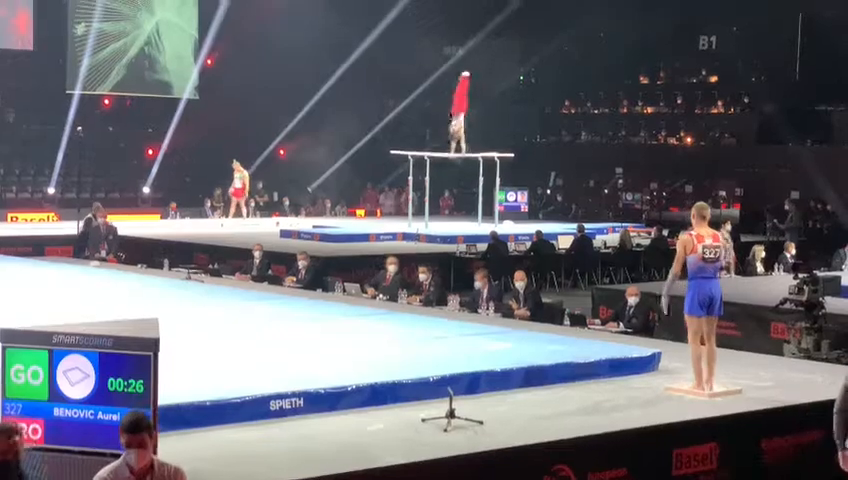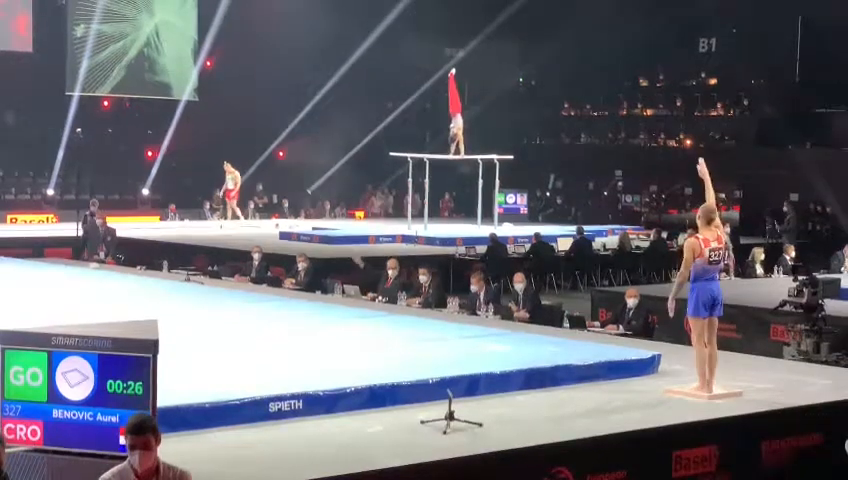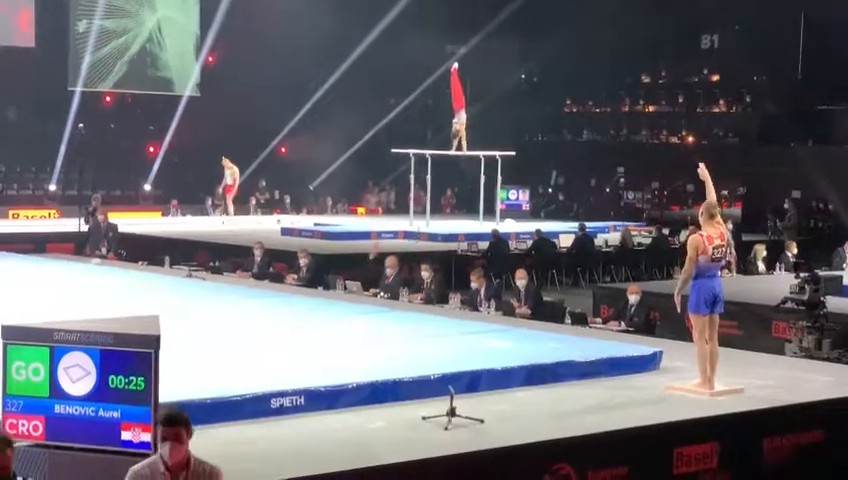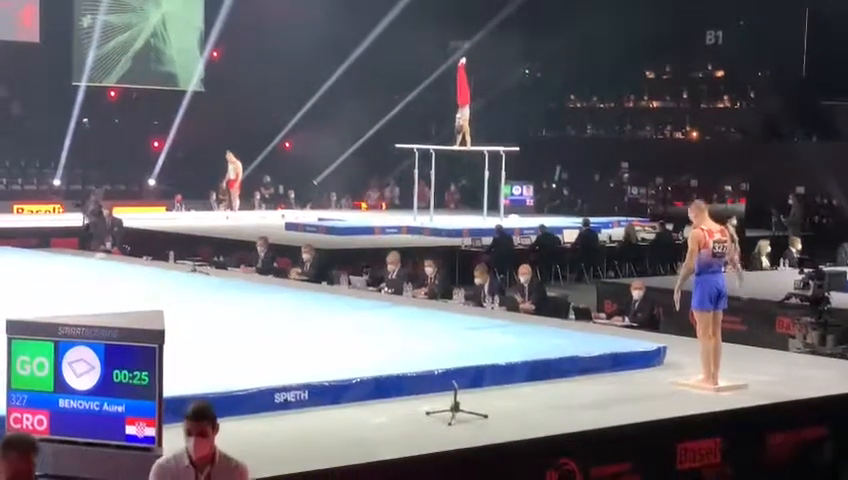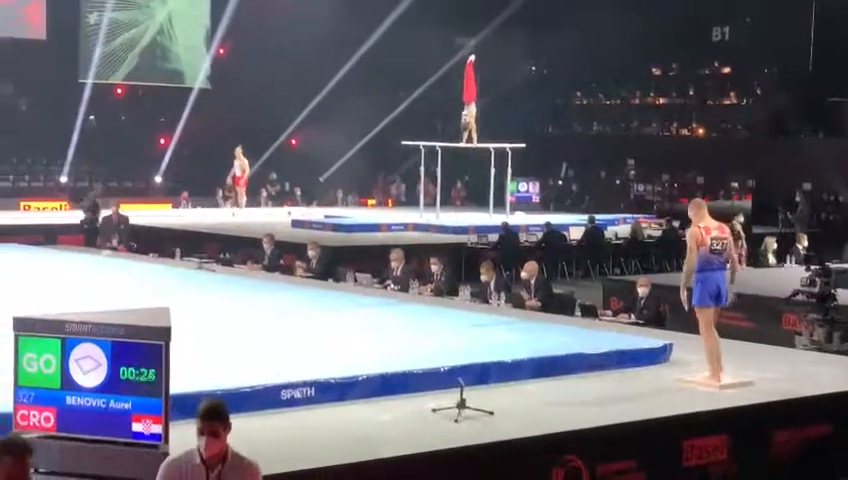
dt=0.4s
person 1, frame 1
left shoulder: (686, 238)
right shoulder: (718, 237)
left elbow: (676, 270)
left wrist: (665, 293)
left hip: (697, 287)
right hip: (715, 287)
left knee: (694, 339)
right knee: (710, 338)
left ankle: (698, 383)
right ankle: (709, 380)
person 1, frame 2
left shoulder: (693, 242)
right shoulder: (720, 234)
left elbow: (684, 274)
right elbow: (712, 204)
left wrist: (672, 296)
right wrist: (706, 176)
left hip: (699, 290)
right hip: (716, 288)
left knee: (698, 341)
right knee: (711, 341)
left ankle: (702, 385)
right ankle: (710, 383)
person 1, frame 3
left shoulder: (696, 239)
right shoulder: (722, 231)
left elbow: (688, 271)
right elbow: (713, 204)
left wrist: (677, 291)
right wrist: (707, 178)
left hip: (701, 287)
right hip: (717, 285)
left knee: (700, 338)
right knee: (712, 337)
left ankle: (703, 381)
right ankle: (711, 380)
person 1, frame 4
left shoulder: (697, 233)
right shoulder: (724, 231)
left elbow: (689, 265)
right elbow: (733, 259)
left wrist: (677, 288)
right wrist: (740, 277)
left hip: (704, 282)
right hip: (720, 281)
left knee: (704, 333)
right knee: (716, 332)
left ankle: (707, 377)
right ankle: (714, 375)
person 1, frame 5
left shoulder: (694, 231)
right shoulder: (725, 229)
left elbow: (690, 263)
right elbow: (734, 260)
left wrist: (683, 287)
right wrist: (730, 283)
left hip: (705, 279)
right hip: (721, 278)
left knee: (706, 330)
right knee: (710, 327)
left ankle: (713, 375)
right ankle: (718, 368)
